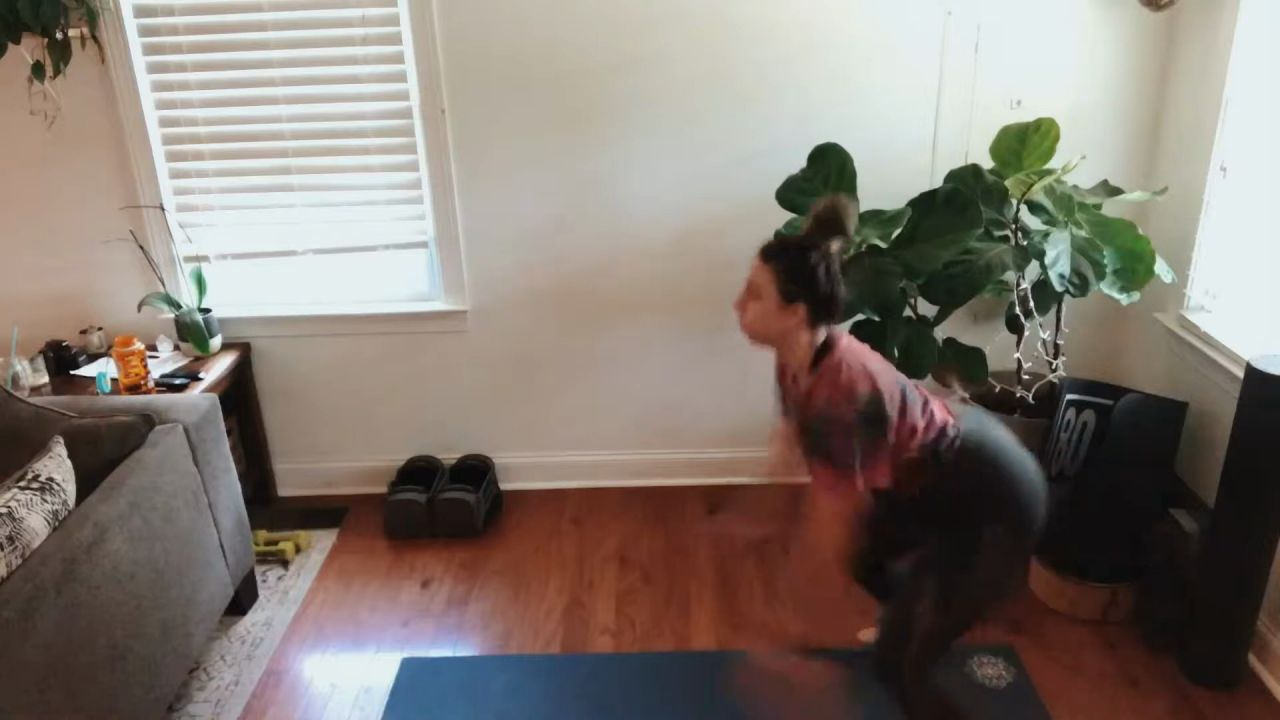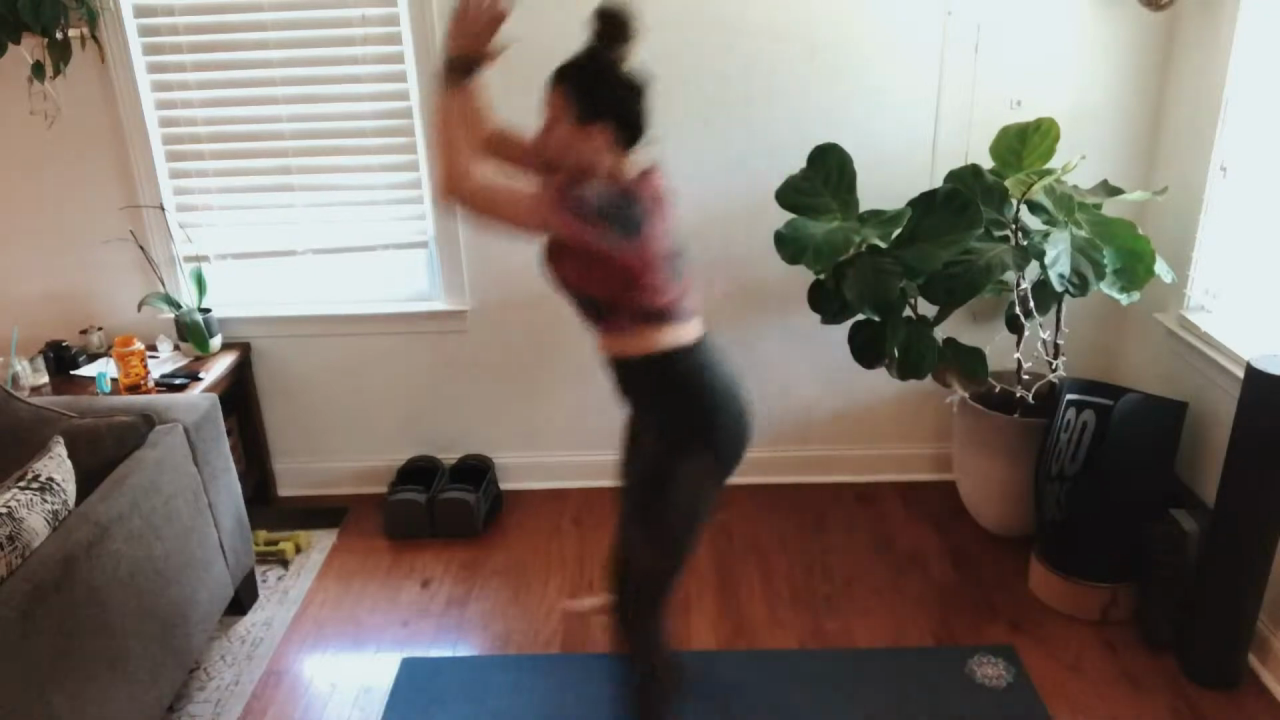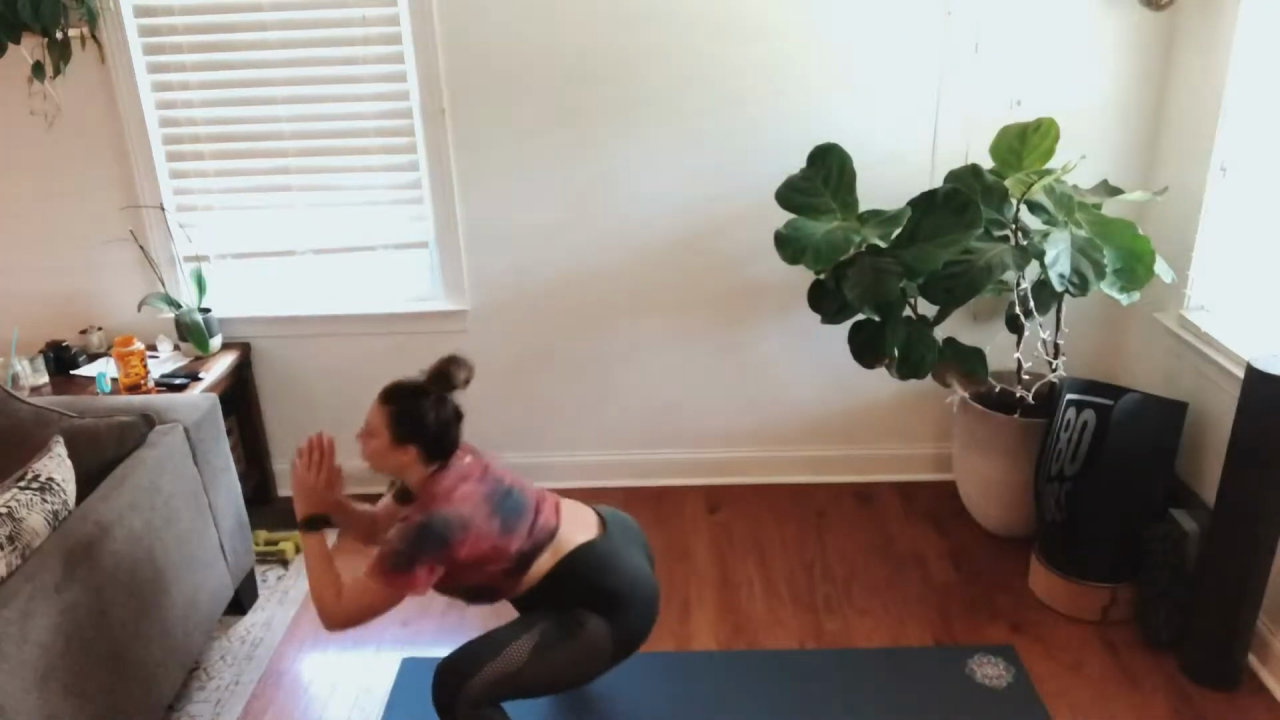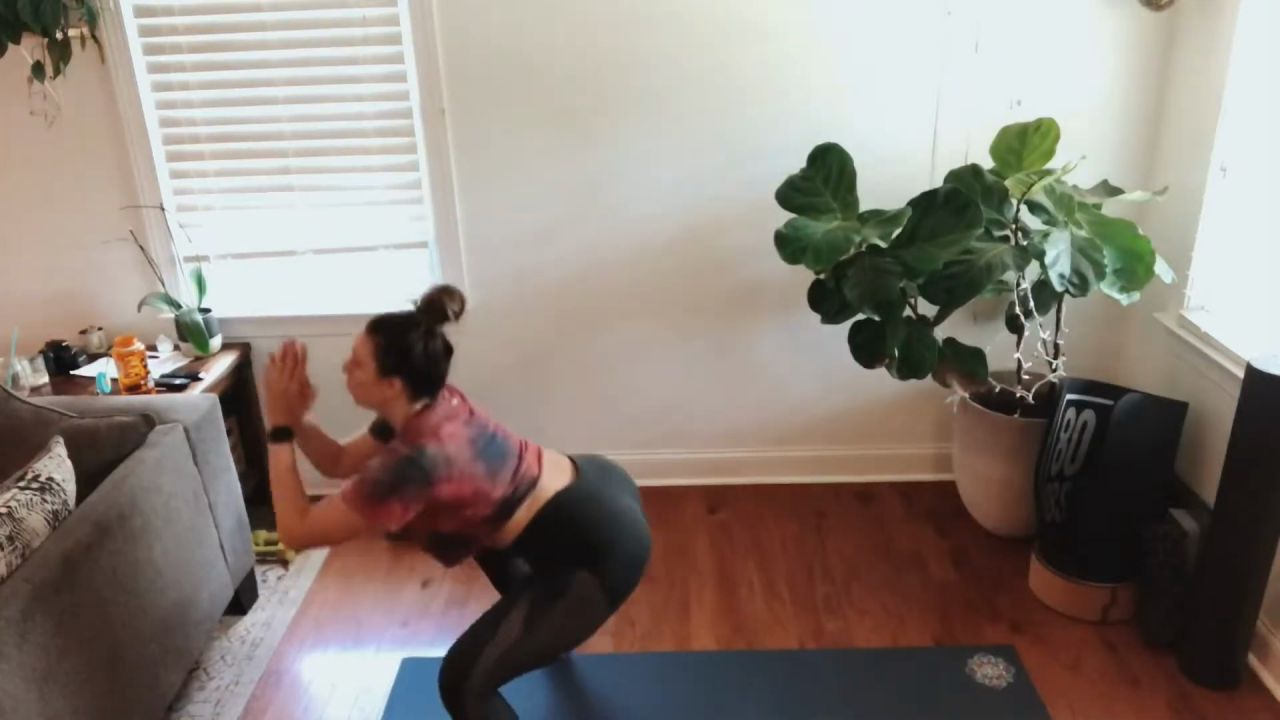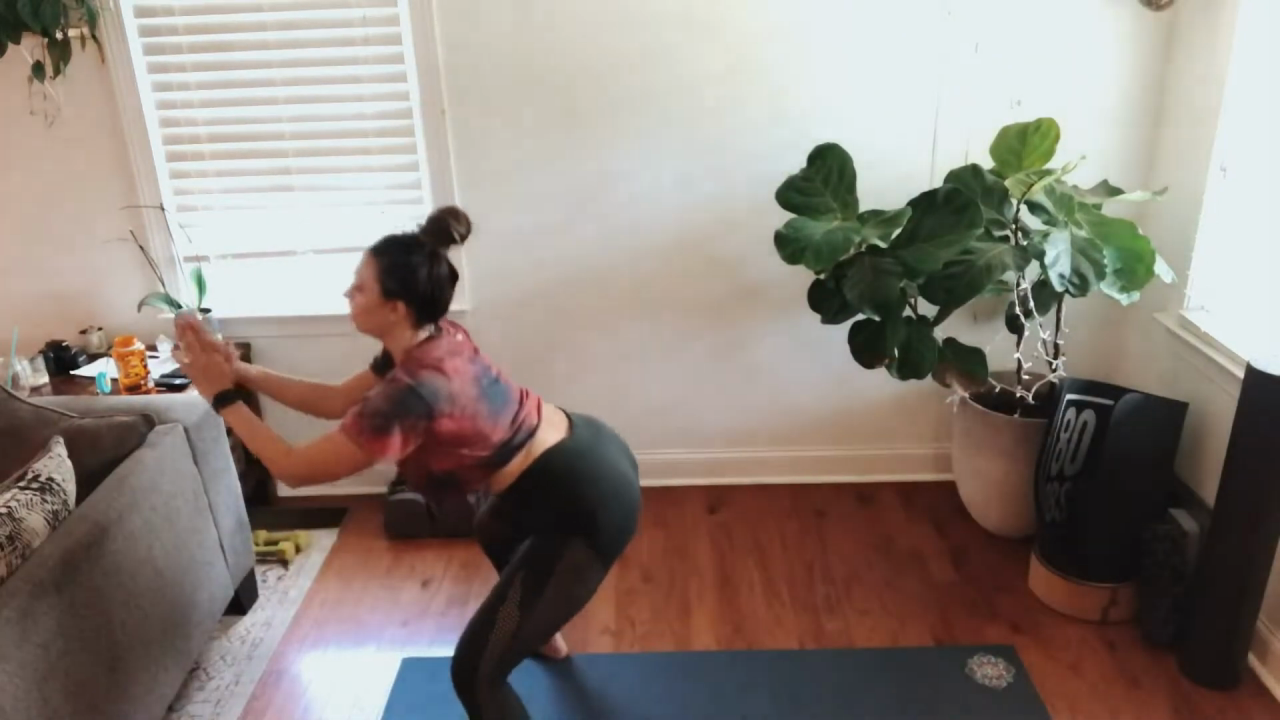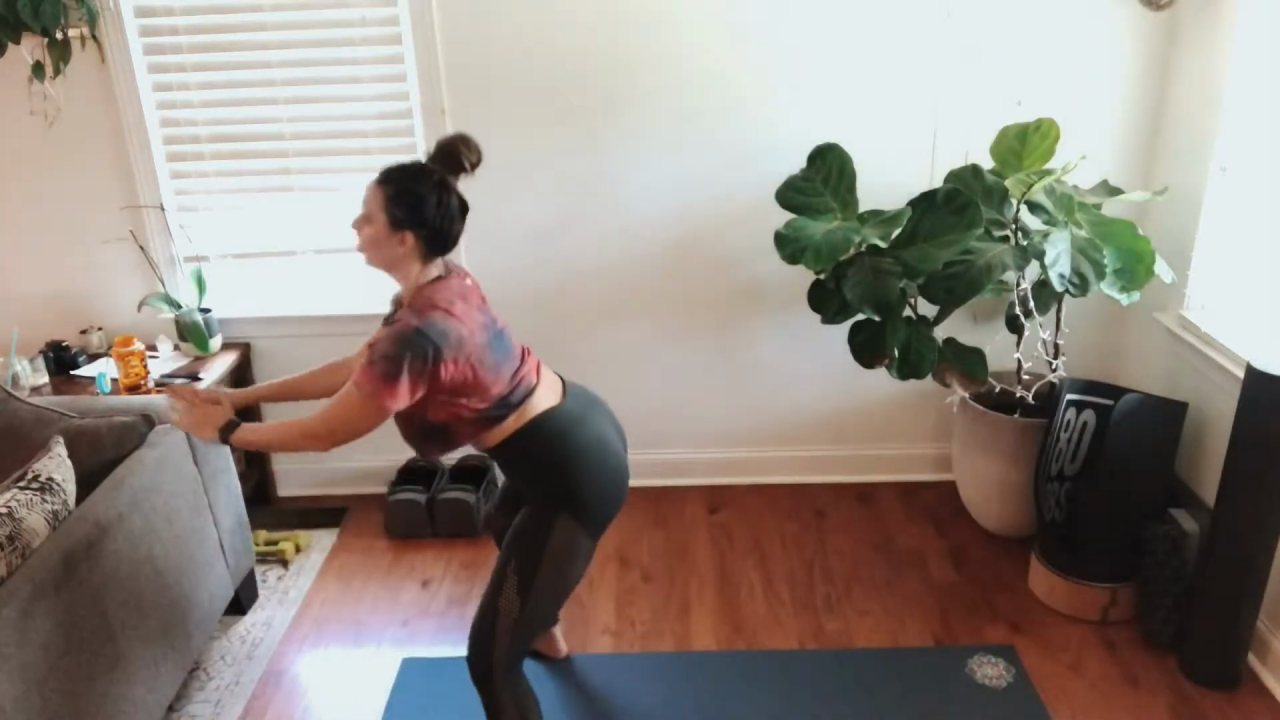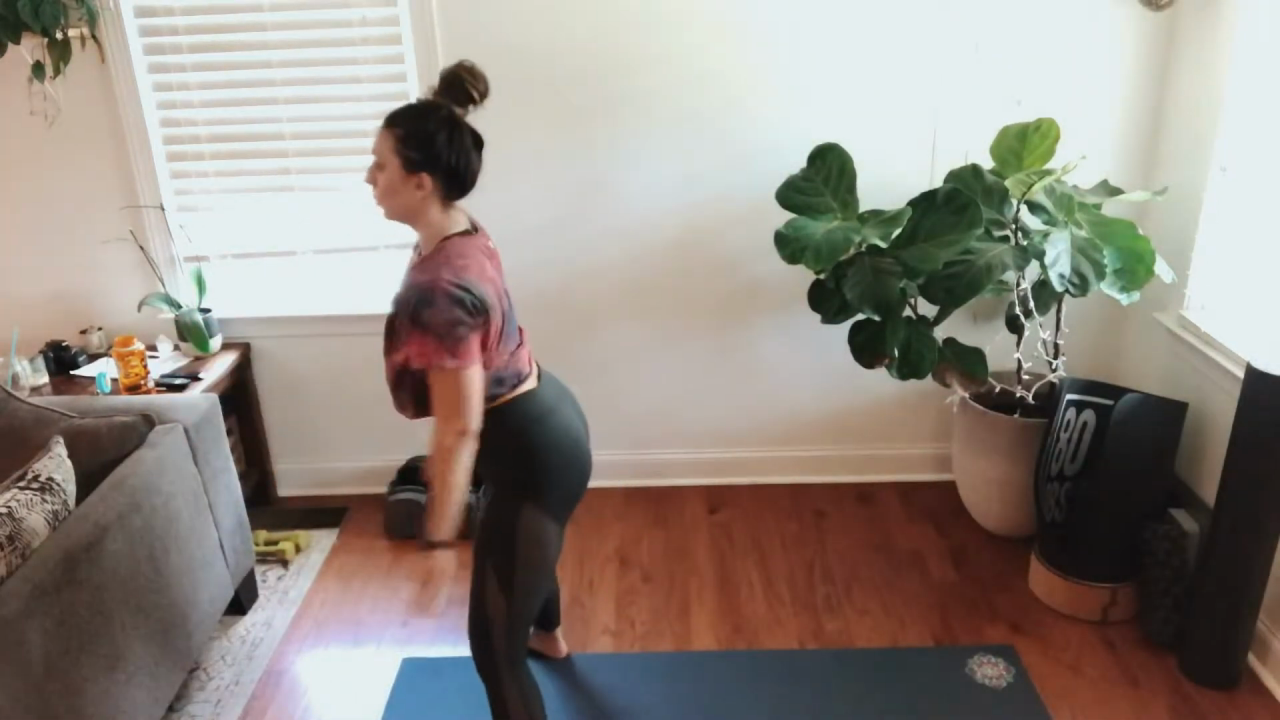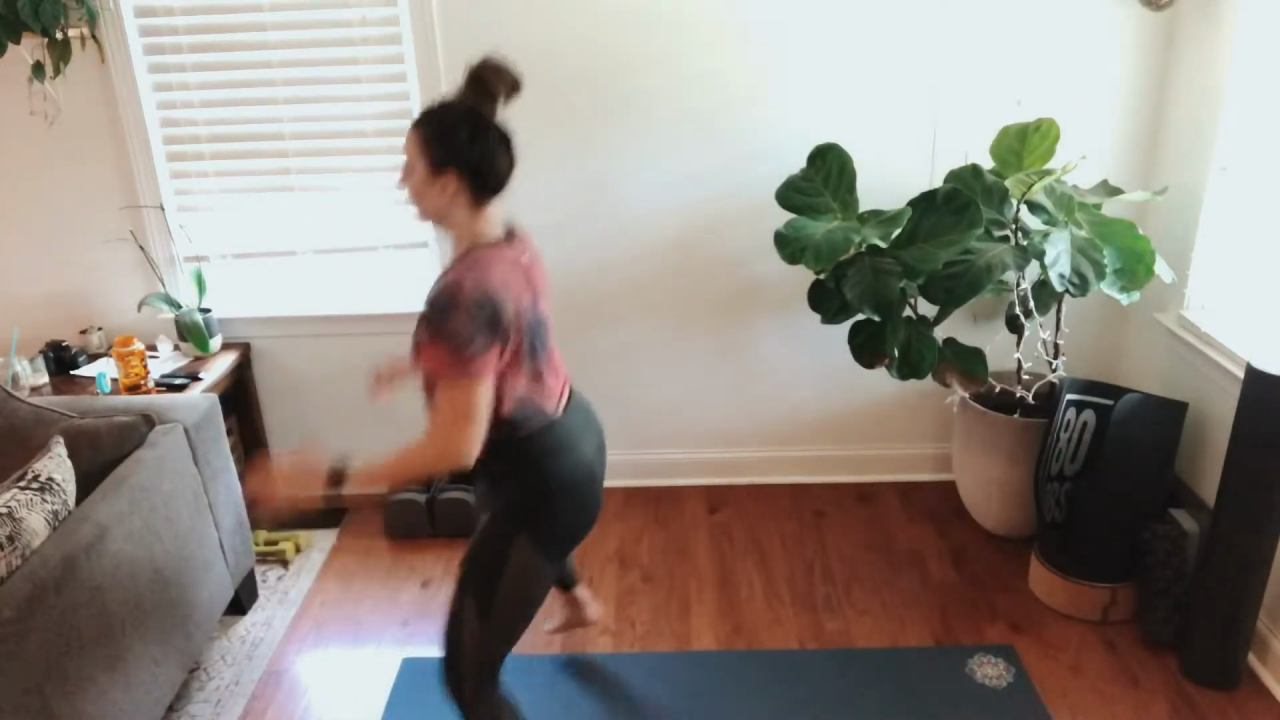
dt=0.5s
person 1, frame 1
left shoulder: (840, 399)
right shoulder: (804, 357)
left elbow: (830, 529)
right elbow: (793, 441)
left hip: (995, 503)
right hip: (959, 449)
left knee: (896, 661)
right knee: (863, 553)
right ankle: (910, 621)
person 1, frame 2
left shoulder: (602, 202)
right shoulder: (616, 175)
left elbow: (462, 187)
right elbow: (487, 141)
left wrist: (459, 67)
right wrist: (468, 71)
left hip: (693, 412)
right hip: (677, 388)
left knee: (643, 603)
right knee: (638, 530)
right ankle: (638, 609)
person 1, frame 3
left shoulder: (429, 527)
right shoulder: (451, 464)
left elbow: (335, 612)
right elbow: (374, 527)
left wrist: (310, 519)
right wrist: (332, 502)
left hip: (614, 601)
left knee: (456, 689)
right ankle: (552, 652)
person 1, frame 4
left shoulder: (411, 463)
right shoulder: (433, 405)
left elbow: (297, 531)
right elbow: (340, 461)
left wrist: (280, 430)
right wrist: (298, 416)
left hip: (602, 546)
right hip: (601, 486)
left knee: (462, 682)
right knee: (488, 538)
right ankle: (548, 633)
person 1, frame 5
left shoulder: (411, 393)
right shoulder: (435, 340)
left elbow: (295, 468)
right elbow: (336, 400)
left wrist: (223, 398)
right wrist: (240, 370)
left hip: (590, 505)
right hip: (591, 453)
left knee: (475, 671)
right knee: (494, 530)
right ankle: (542, 631)
person 1, frame 6
left shoulder: (418, 333)
right shoulder: (441, 284)
left elbow: (329, 432)
right elbow: (357, 370)
left wrist: (230, 429)
right wrist: (243, 396)
left hip: (575, 472)
right hip: (580, 428)
left knee: (490, 658)
right knee: (508, 528)
right ankle: (545, 633)
person 1, frame 7
left shoulder: (439, 290)
right shoulder: (461, 237)
left elbow: (458, 430)
left wrist: (438, 544)
left hip: (534, 455)
right hip: (546, 421)
left knee: (495, 649)
right knee: (529, 556)
right ankle: (548, 635)
person 1, frame 8
left shoulder: (464, 295)
right shoulder: (510, 243)
left elbow: (457, 447)
left wrist: (332, 480)
right wrist: (419, 367)
left hip: (545, 482)
right hip: (573, 433)
right knee: (517, 538)
right ankle: (574, 599)
